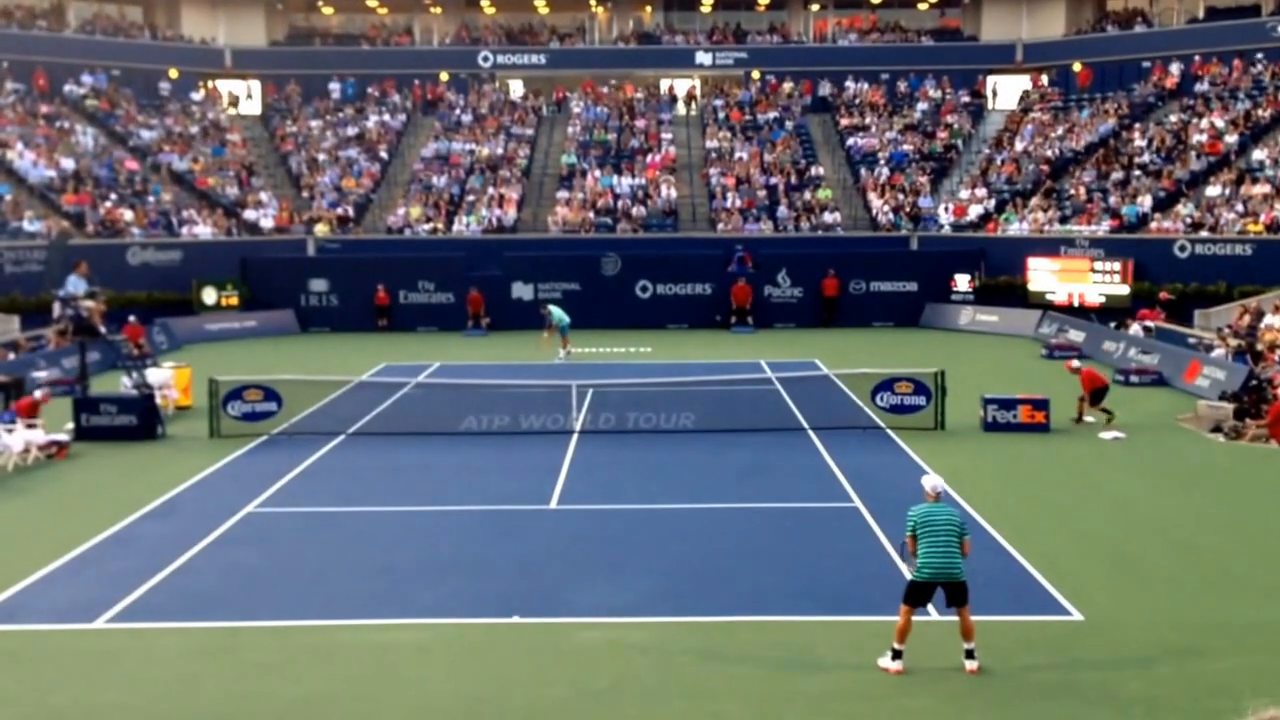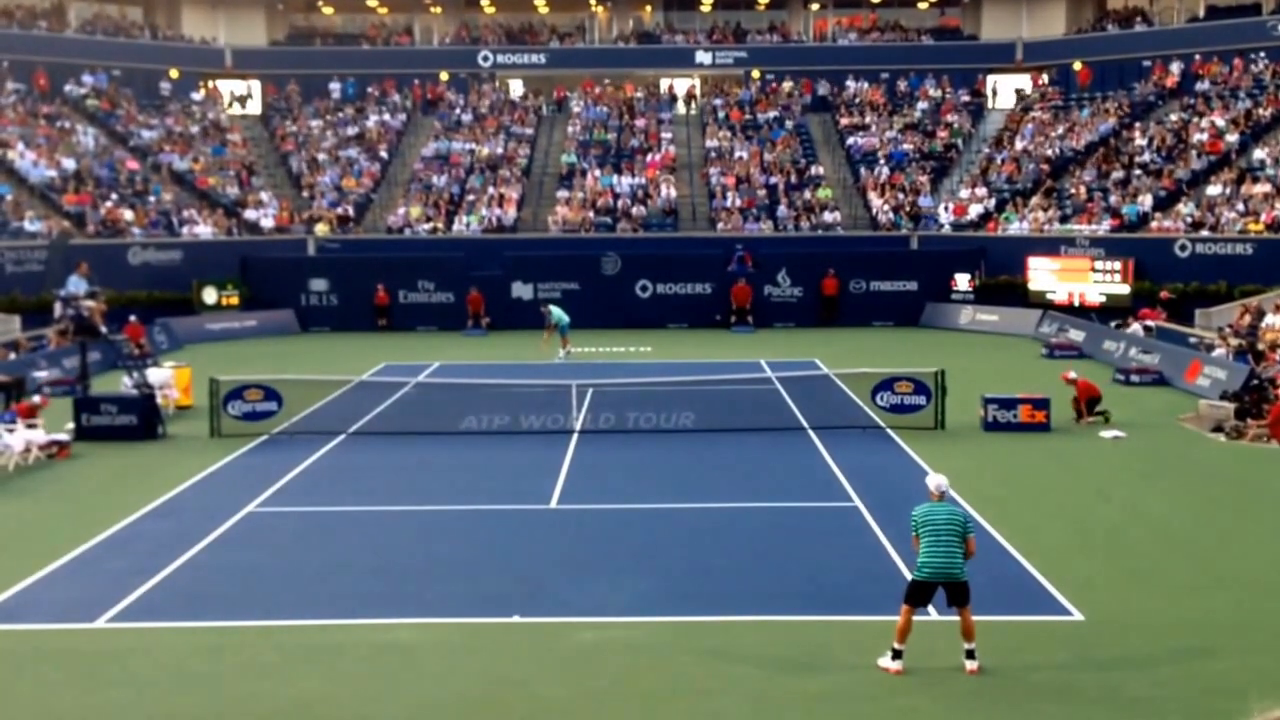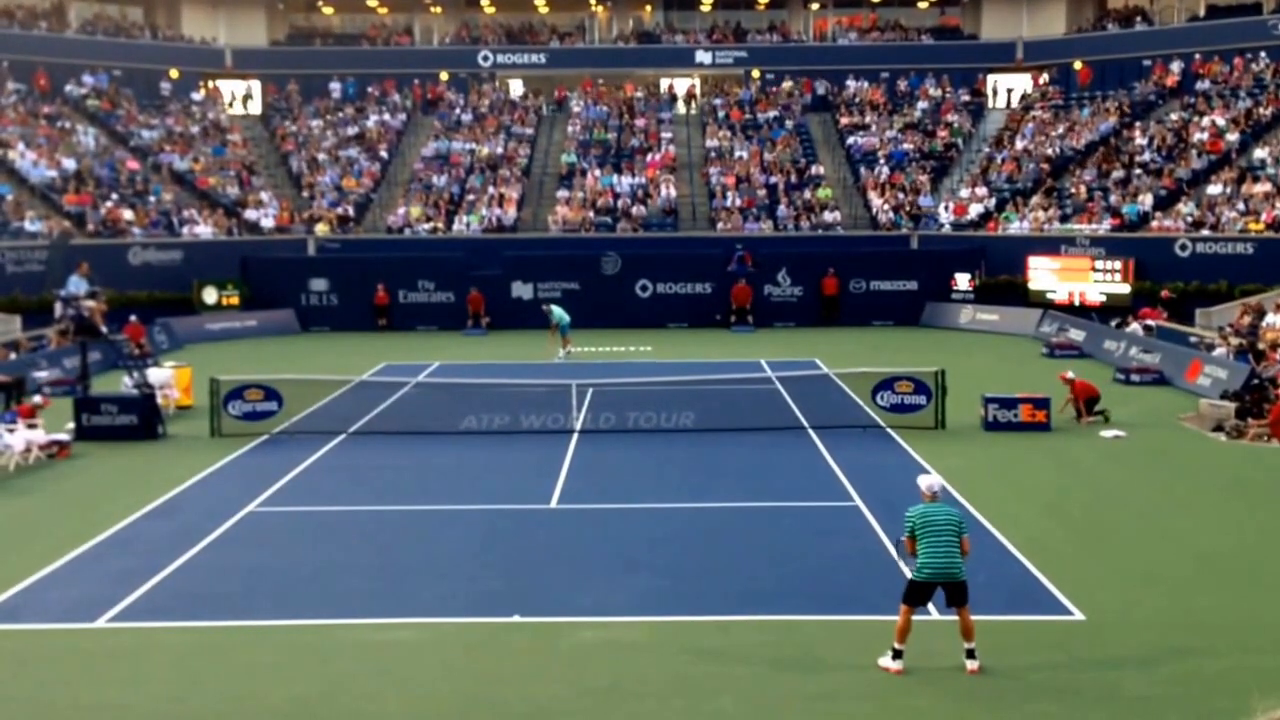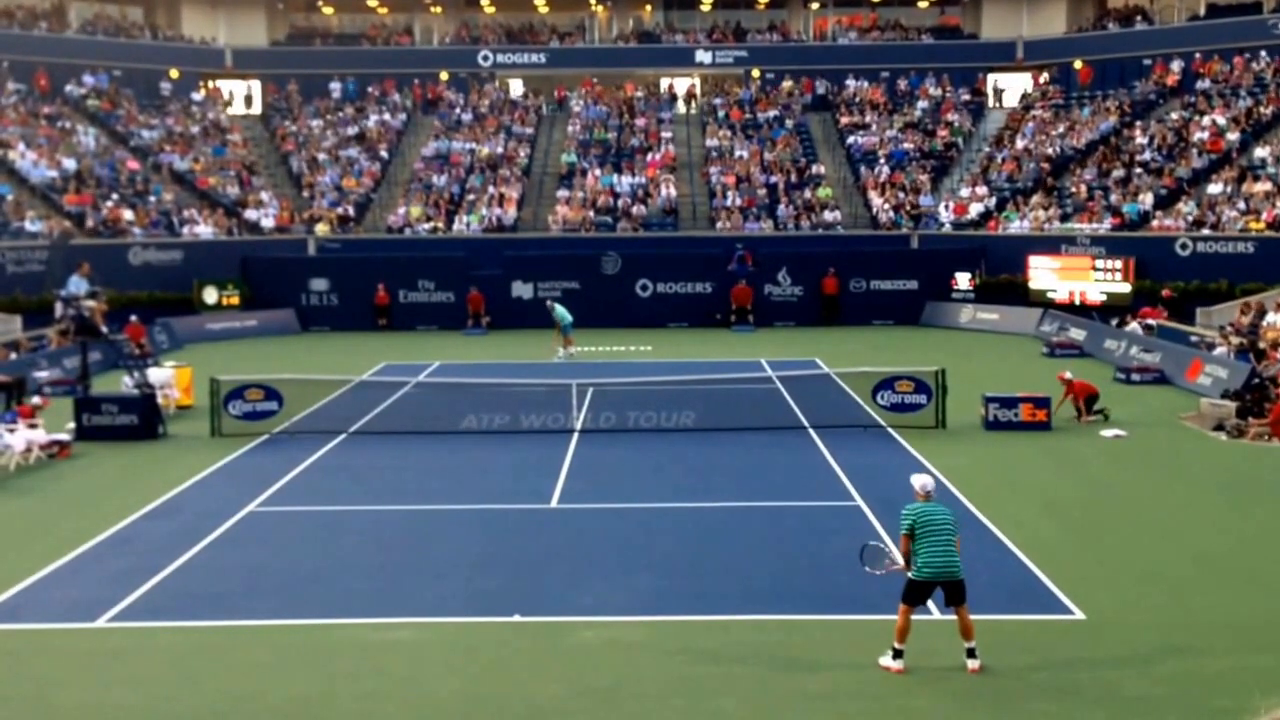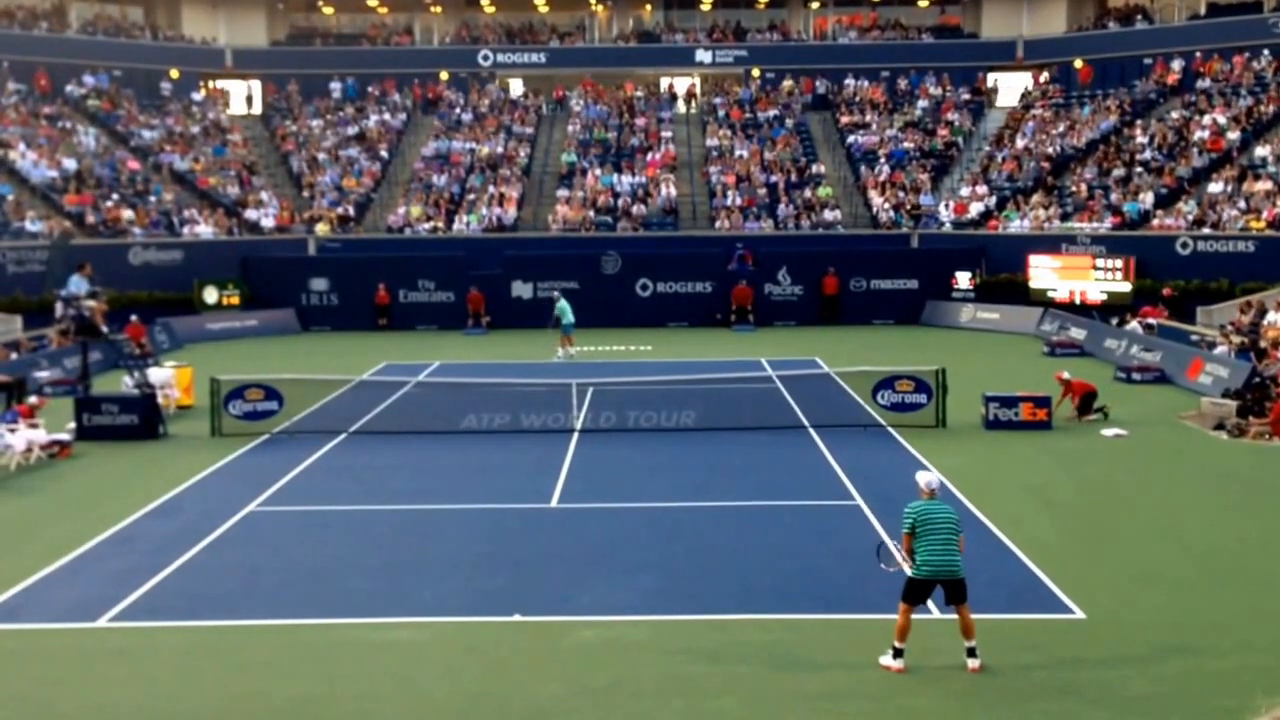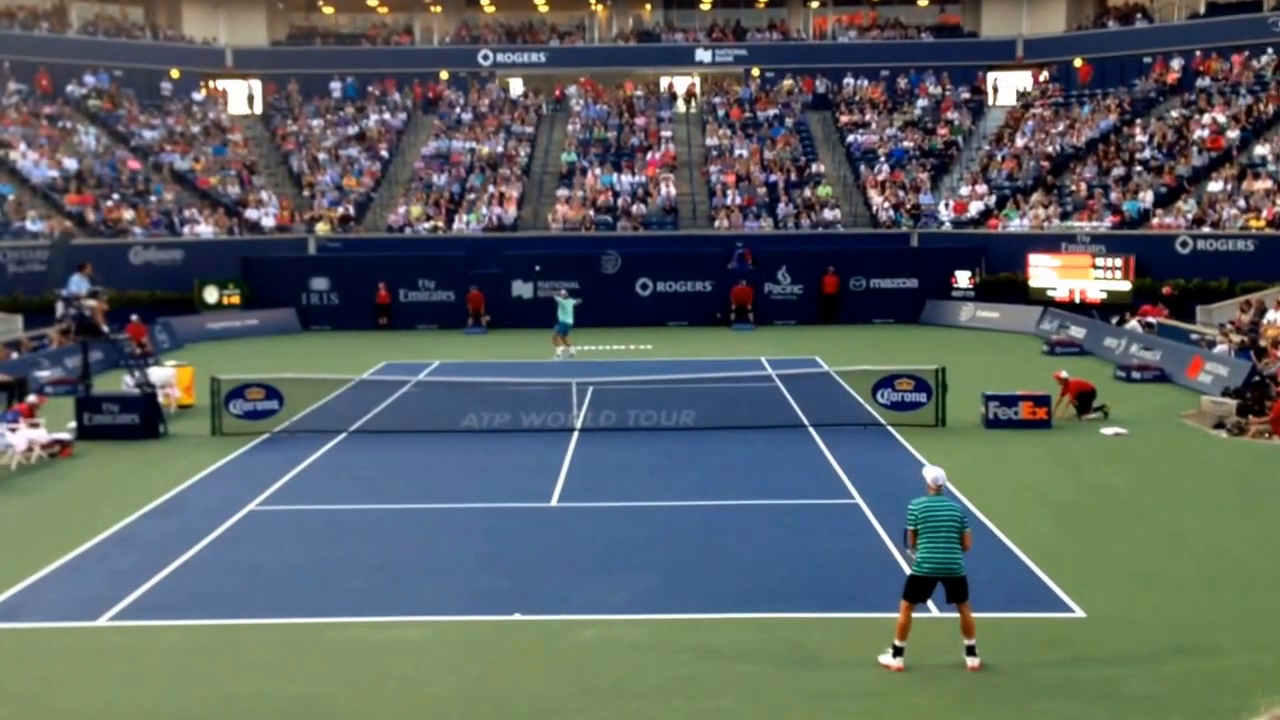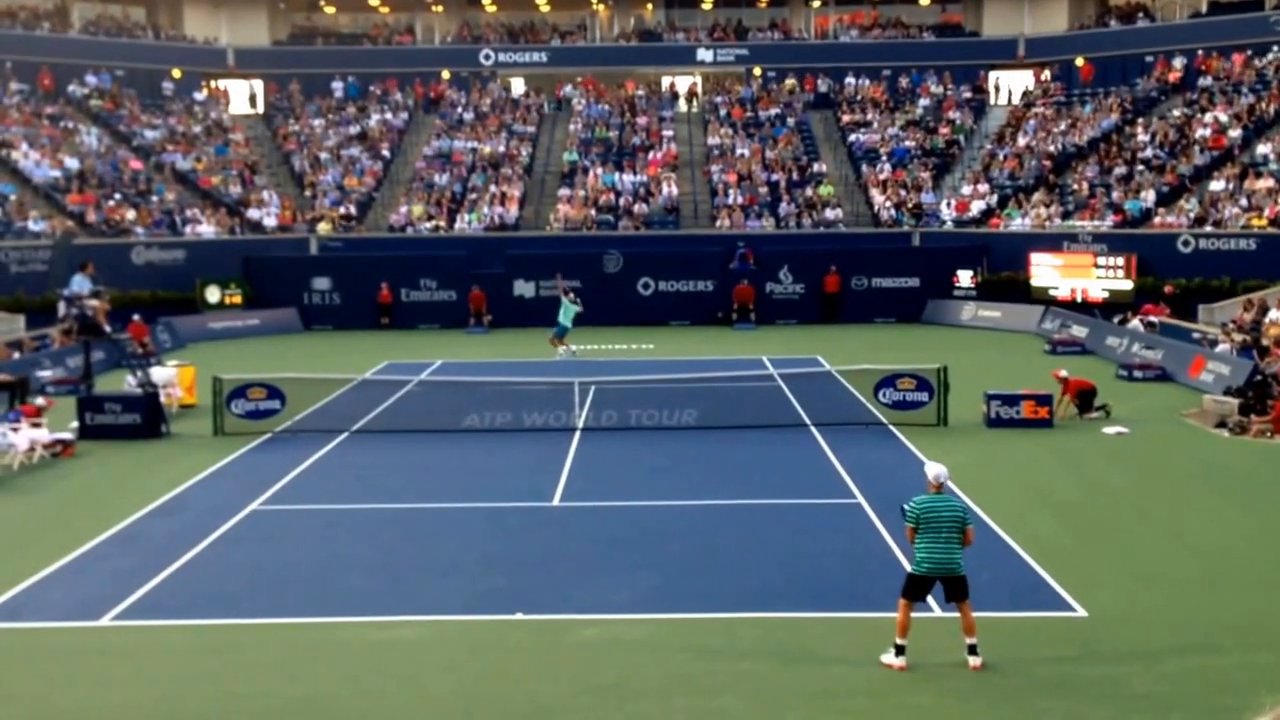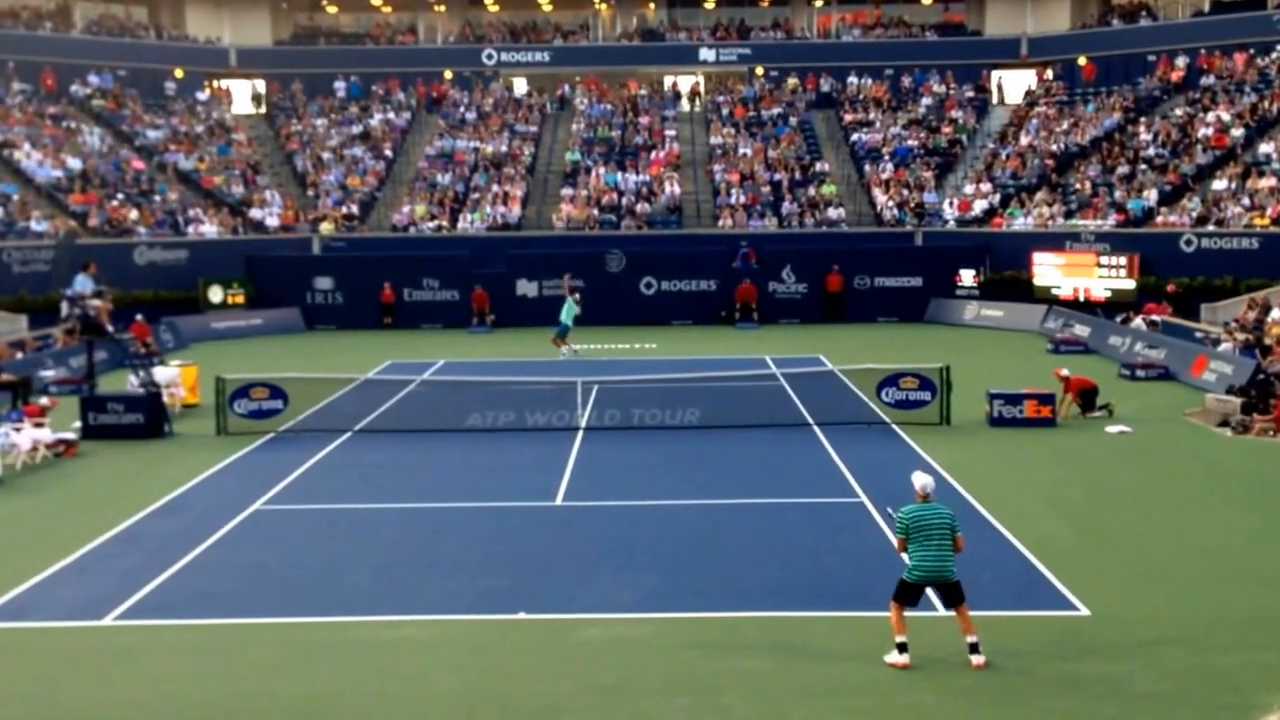
dt=0.3s
person 1, frame 1
left shoulder: (915, 512)
right shoulder: (956, 514)
left elbow: (911, 549)
right elbow: (966, 550)
left hip: (925, 572)
right hip: (954, 572)
left knee: (906, 611)
right knee: (963, 611)
left ankle: (895, 659)
right ankle: (970, 659)
person 1, frame 2
left shoulder: (919, 512)
right shoulder: (961, 513)
left elbow: (918, 547)
right elbow: (971, 549)
left hip: (925, 571)
right hip: (955, 572)
left knee: (907, 611)
right knee: (965, 612)
left ankle: (896, 659)
right ankle: (971, 659)
person 1, frame 3
left shoulder: (913, 512)
right shoulder: (955, 513)
left elbow: (911, 550)
right elbow: (966, 549)
left hip: (924, 572)
right hip: (954, 572)
left knee: (906, 611)
right knee: (963, 612)
left ankle: (896, 659)
right ankle: (971, 658)
person 1, frame 4
left shoulder: (910, 511)
right shoulder: (947, 512)
left elbow: (904, 548)
right elbow: (956, 548)
left wrist: (907, 564)
left hip: (924, 572)
right hip: (953, 570)
left knee: (904, 610)
right knee: (961, 611)
left ankle: (897, 658)
right ankle: (972, 658)
person 1, frame 5
left shoulder: (912, 509)
right shoulder: (950, 511)
left elbow: (906, 546)
right elbow: (960, 547)
left wrist: (911, 561)
left hip: (924, 570)
right hip: (953, 569)
left knee: (905, 609)
right knee: (962, 609)
left ankle: (897, 658)
right ankle: (972, 657)
person 1, frame 6
left shoulder: (916, 506)
right shoulder: (957, 508)
left elbow: (911, 542)
right elbow: (967, 544)
left hip: (925, 567)
right hip: (954, 567)
left knee: (906, 607)
right knee: (964, 608)
left ankle: (897, 657)
right ankle: (972, 656)
person 1, frame 7
left shoulder: (916, 504)
right shoulder: (960, 505)
left elbow: (911, 538)
right elbow: (969, 539)
left hip: (924, 567)
right hip: (953, 567)
left knee: (905, 605)
right knee: (964, 607)
left ankle: (899, 656)
right ankle: (973, 655)
person 1, frame 8
left shoulder: (905, 514)
right shoulder: (947, 513)
left elbow: (901, 548)
right elbow: (959, 546)
left hip: (917, 573)
right hip: (946, 573)
left knee: (896, 607)
right knee: (961, 609)
left ankle: (901, 654)
right ankle: (976, 654)
